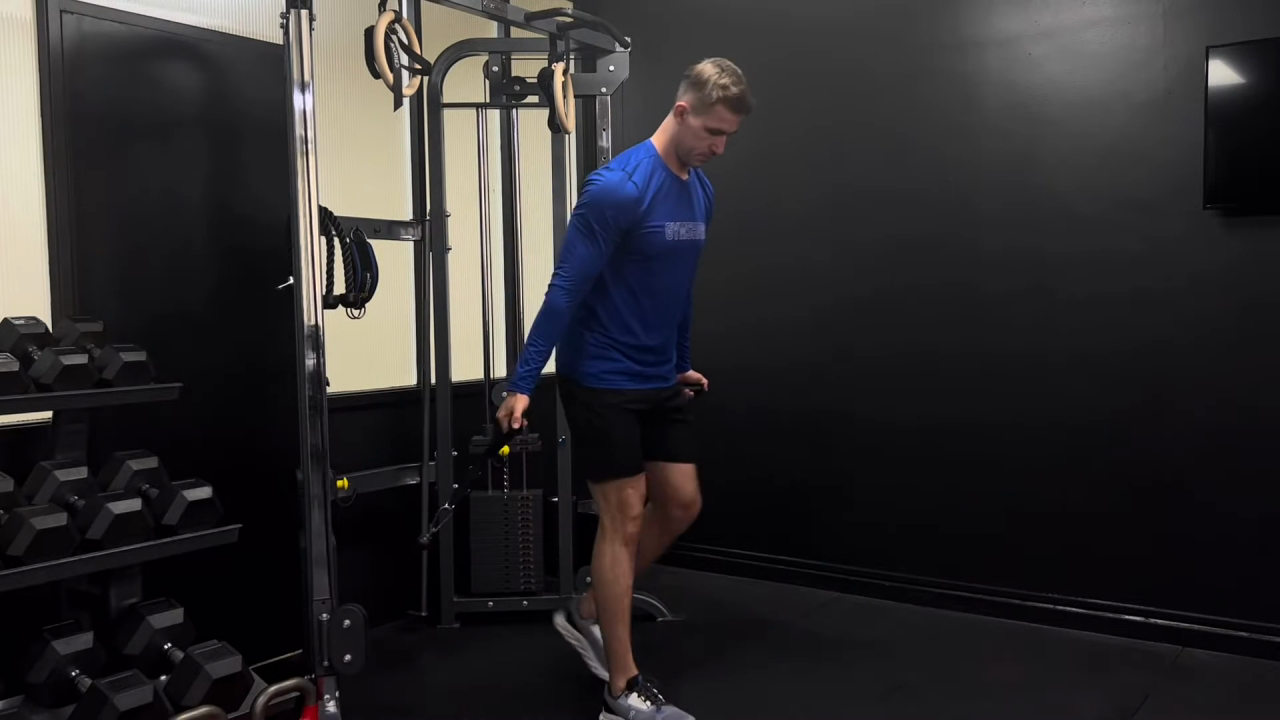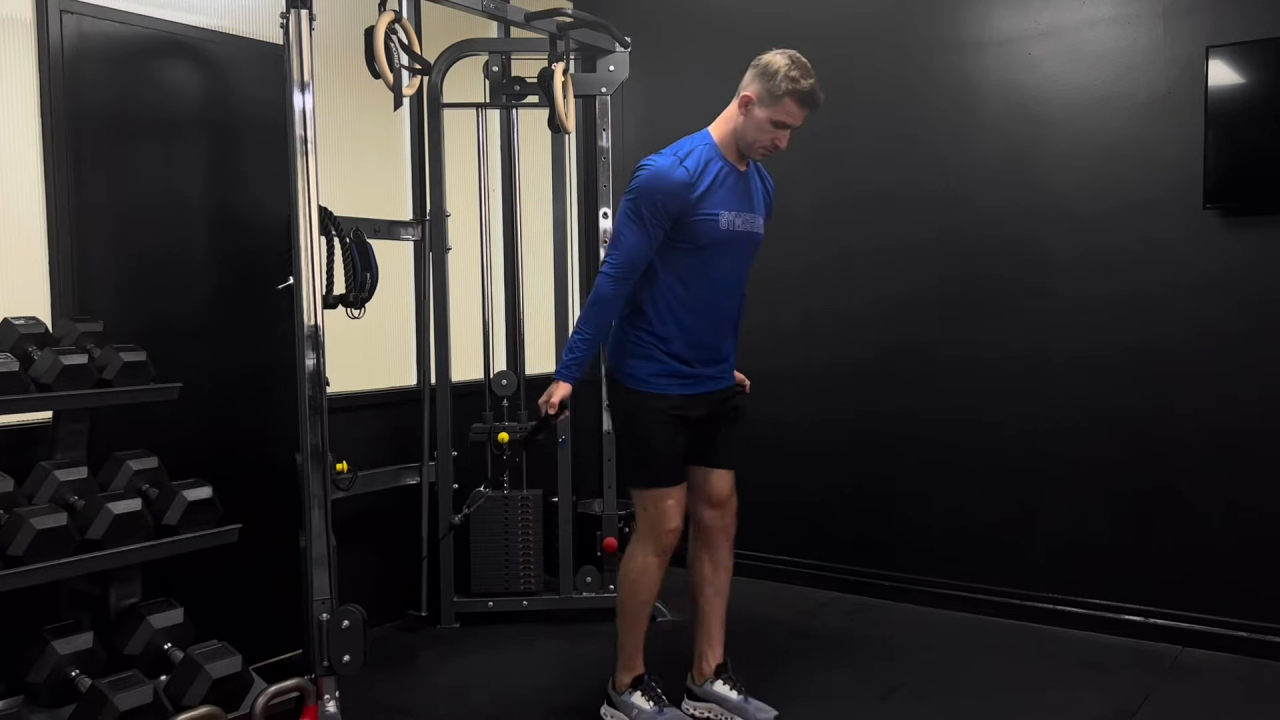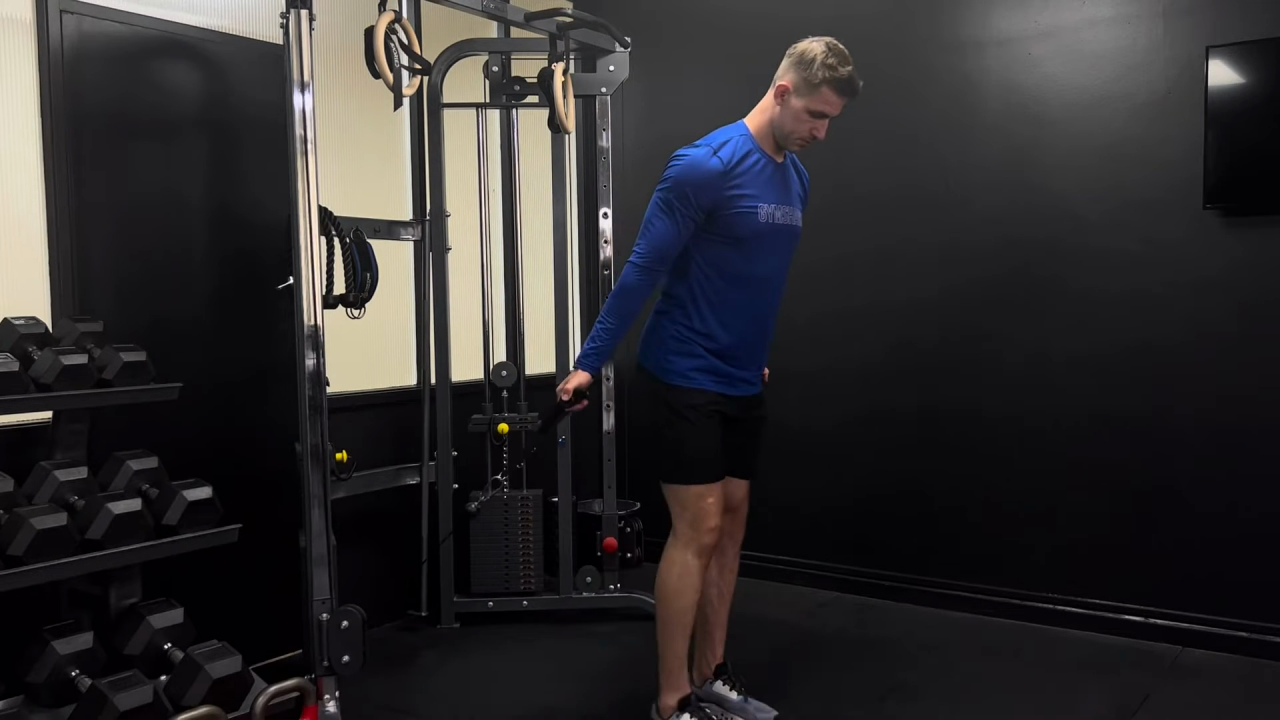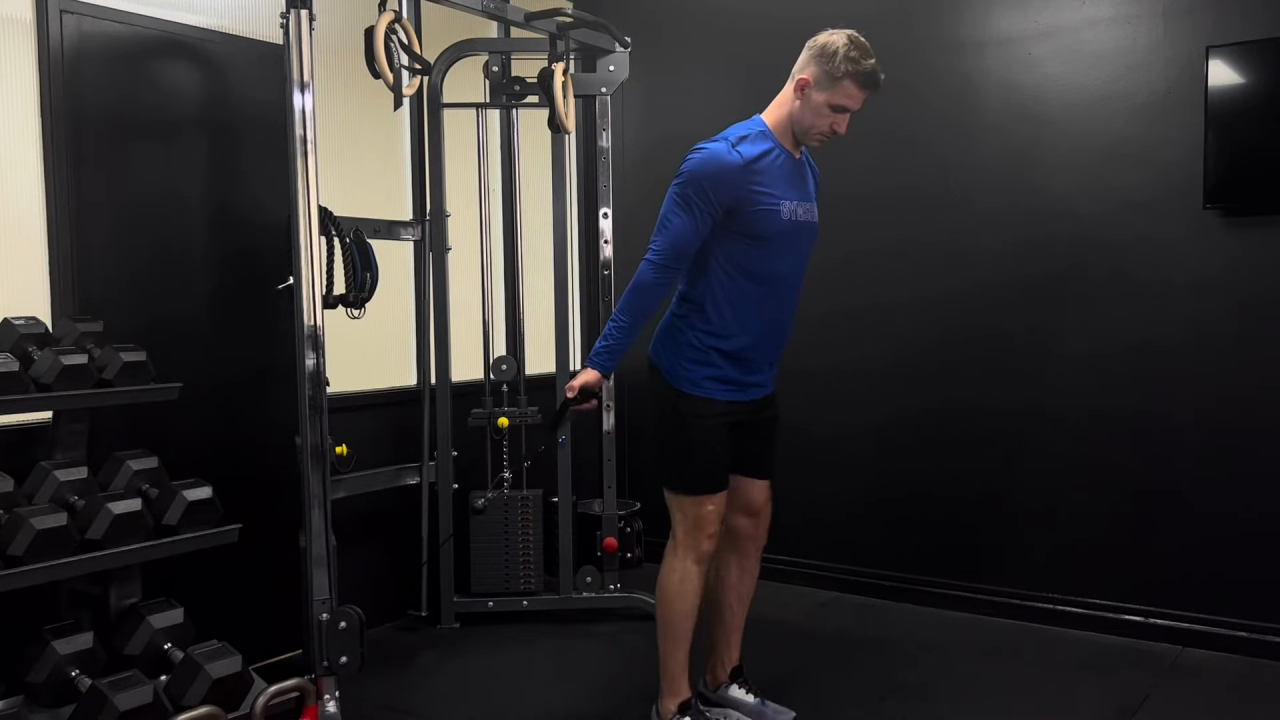
dt=0.3s
person 1, frame 1
left shoulder: (700, 190)
right shoulder: (617, 188)
right elbow: (567, 290)
left wrist: (682, 364)
right wrist: (522, 383)
left hip: (658, 380)
right hip: (602, 380)
left knee: (681, 504)
right knee: (626, 521)
left ankle: (588, 611)
person 1, frame 2
left shoulder: (759, 186)
right shoulder: (670, 175)
right elbow: (616, 279)
right wrist: (570, 372)
left hip: (713, 386)
right hip: (651, 384)
left knee: (718, 519)
right knee: (661, 529)
person 1, frame 3
left shoulder: (795, 177)
right shoulder: (705, 166)
right elbow: (644, 268)
right wrist: (589, 361)
left hip: (742, 384)
right hip: (683, 380)
left knee: (729, 527)
right knee: (699, 531)
person 1, frame 4
left shoulder: (805, 171)
right shoulder: (724, 162)
right elbow: (661, 267)
right wrist: (601, 362)
left hip: (754, 387)
right hip: (697, 384)
left knee: (749, 527)
right knee: (698, 540)
